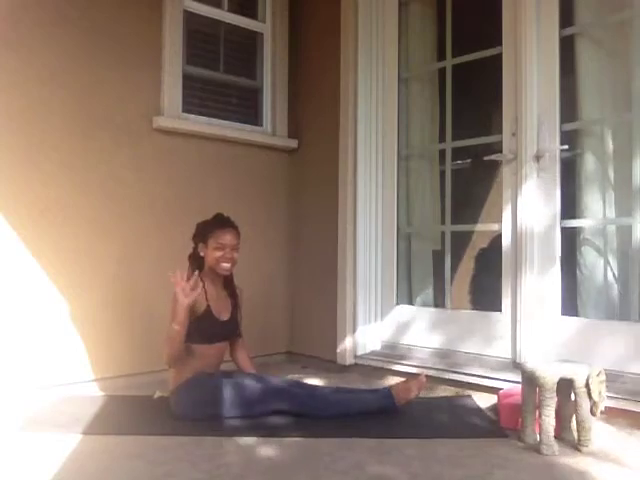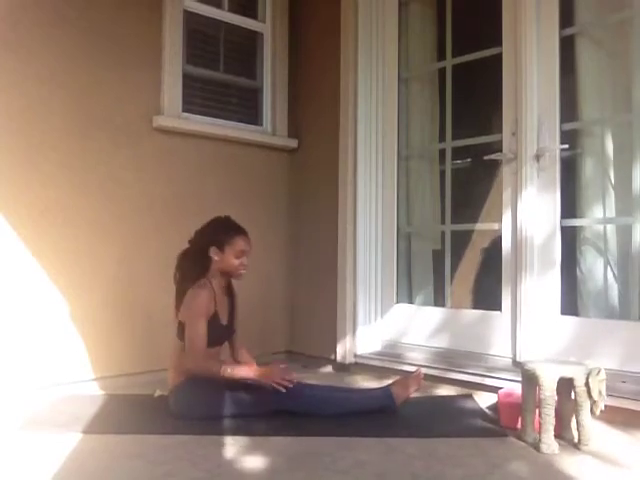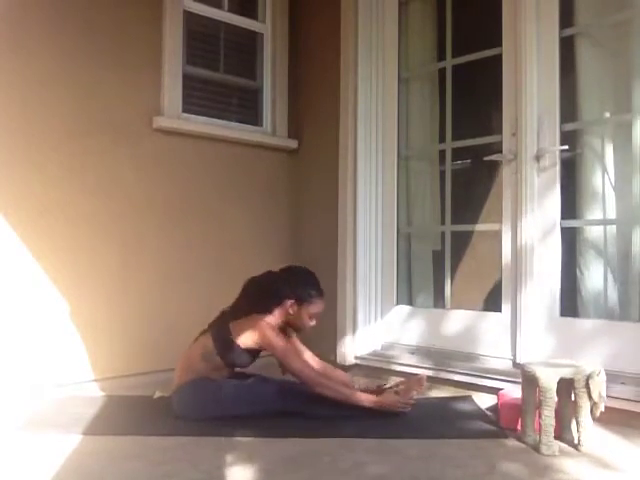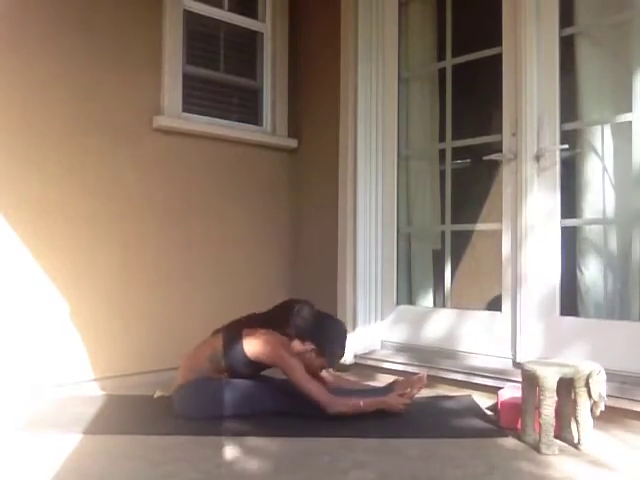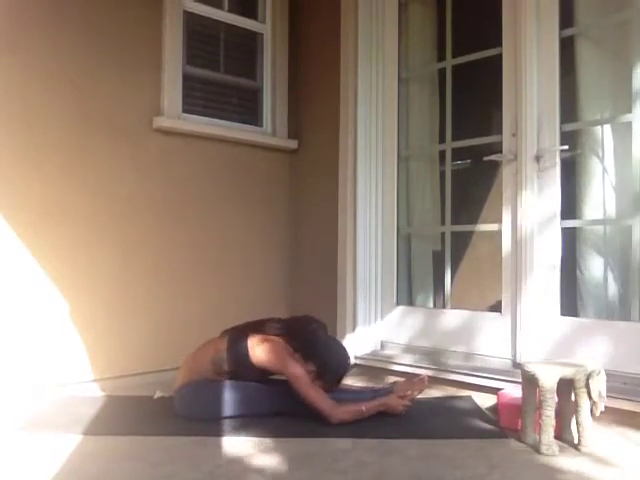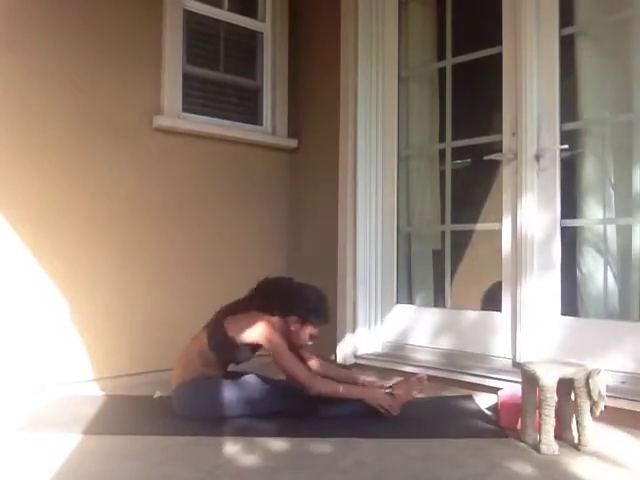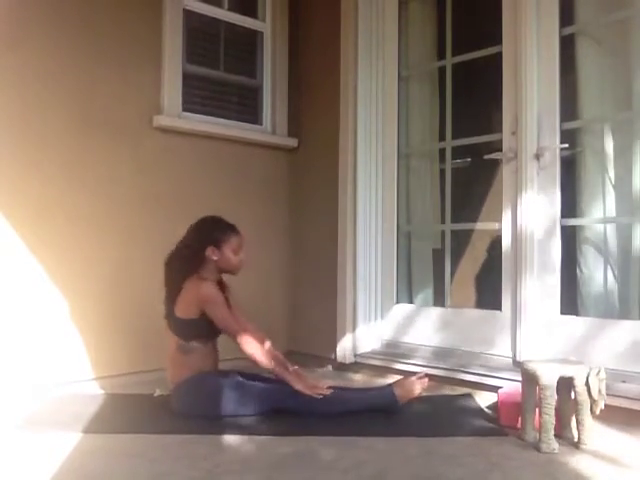
dt=0.7s
person 1, frame 1
left shoulder: (233, 293)
right shoulder: (192, 290)
right elbow: (171, 359)
left wrist: (260, 385)
right wrist: (182, 307)
left hip: (213, 383)
right hip: (191, 392)
left knee: (288, 388)
right knee: (282, 395)
left ankle: (384, 396)
right ankle: (387, 398)
person 1, frame 2
left shoulder: (227, 291)
right shoulder: (200, 295)
left elbow: (235, 347)
right elbow: (195, 364)
left wrist: (260, 376)
right wrist: (256, 374)
left hip: (207, 384)
right hip: (190, 394)
left knee: (285, 386)
right knee: (281, 395)
left ankle: (383, 395)
right ankle: (386, 397)
person 1, frame 3
left shoulder: (275, 323)
right shoulder: (266, 330)
left elbow: (316, 365)
right elbow: (316, 384)
left wrist: (372, 388)
right wrist: (374, 400)
left hip: (210, 384)
right hip: (194, 394)
left knee: (288, 390)
right knee: (285, 397)
left ankle: (387, 395)
right ankle: (383, 404)
person 1, frame 4
left shoulder: (290, 338)
right shoulder: (279, 349)
left elbow: (329, 380)
right elbow: (331, 405)
left wrist: (376, 390)
right wrist: (382, 402)
left hip: (212, 384)
right hip: (195, 393)
left knee: (293, 391)
right knee: (285, 398)
person 1, frame 5
left shoulder: (293, 344)
right shoulder: (284, 357)
left elbow: (326, 390)
right elbow: (335, 414)
left wrist: (379, 393)
right wrist: (383, 403)
left hip: (212, 383)
right hip: (194, 394)
left knee: (298, 394)
right knee: (286, 399)
person 1, frame 6
left shoulder: (274, 320)
right shoulder: (264, 328)
left elbow: (311, 362)
right elbow: (310, 383)
left wrist: (360, 380)
right wrist: (364, 393)
left hip: (209, 384)
right hip: (194, 393)
left knee: (289, 392)
right knee: (288, 399)
left ankle: (385, 395)
right ankle: (386, 401)
person 1, frame 7
left shoulder: (215, 285)
right shoulder: (203, 289)
left elbow: (251, 331)
right elbow: (245, 341)
left wrist: (289, 369)
right wrist: (291, 378)
left hip: (208, 382)
right hip: (193, 392)
left knee: (284, 388)
right knee: (286, 397)
left ankle: (387, 394)
right ankle: (390, 397)
